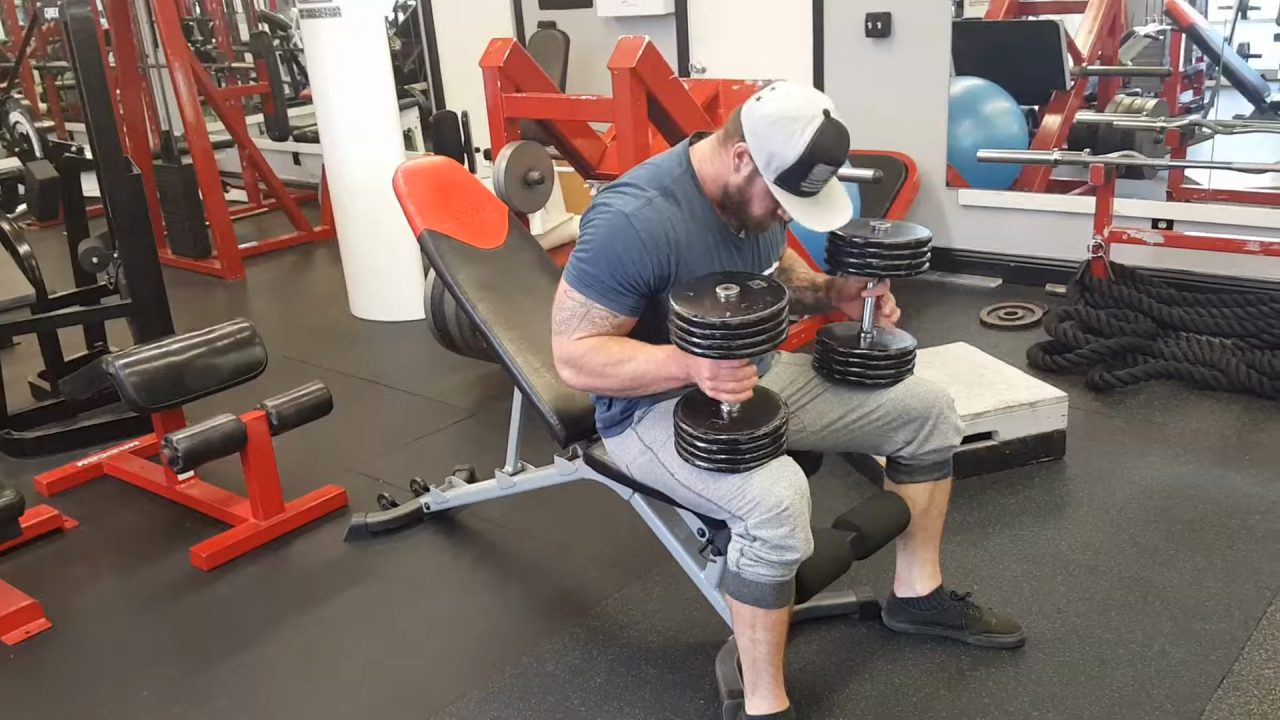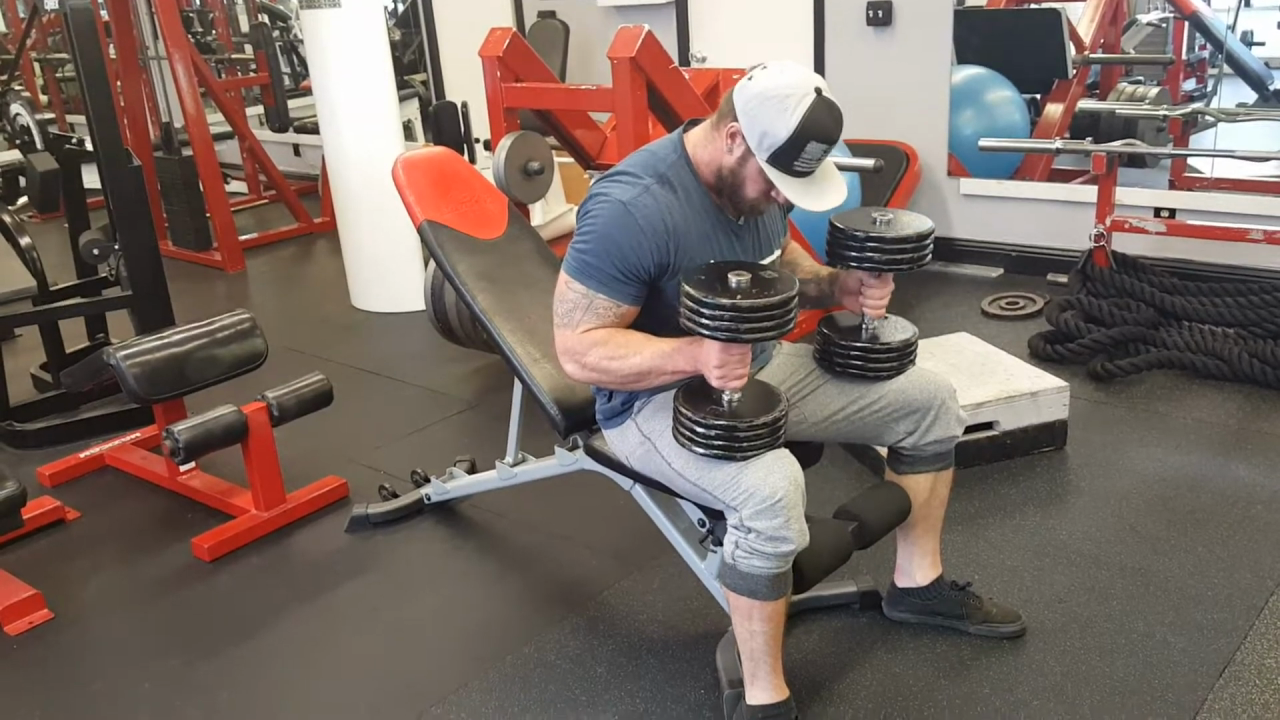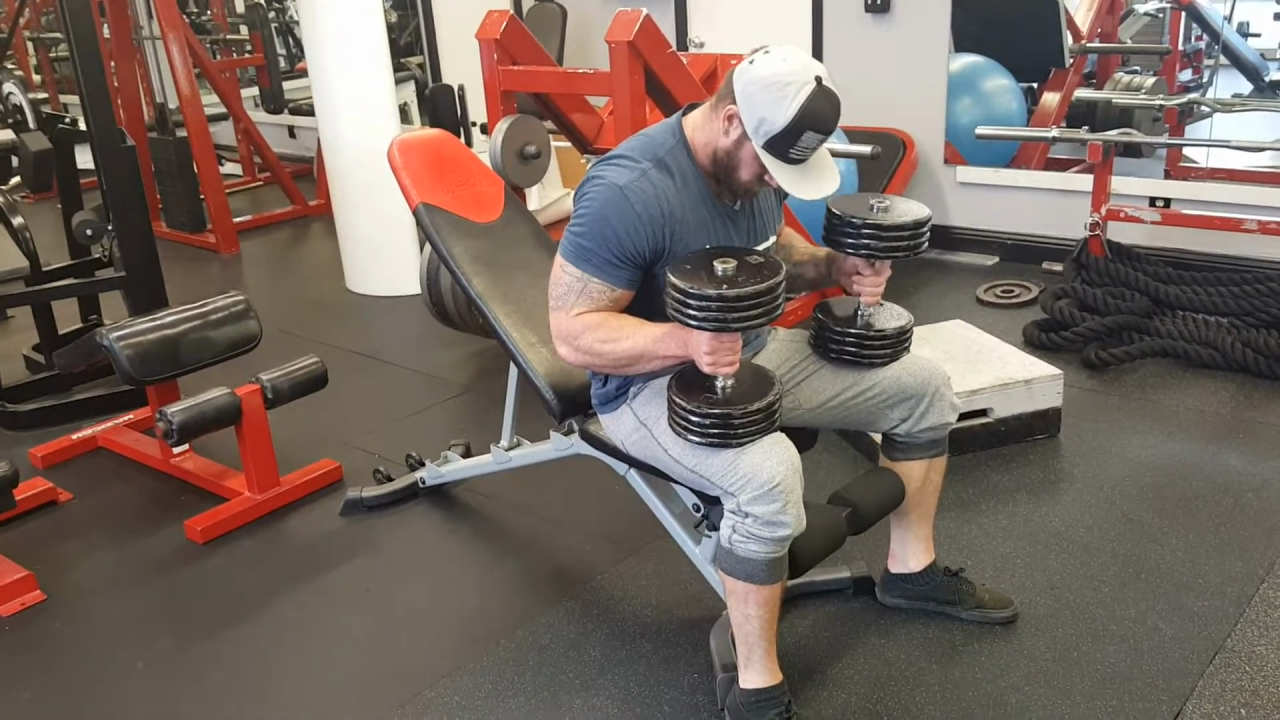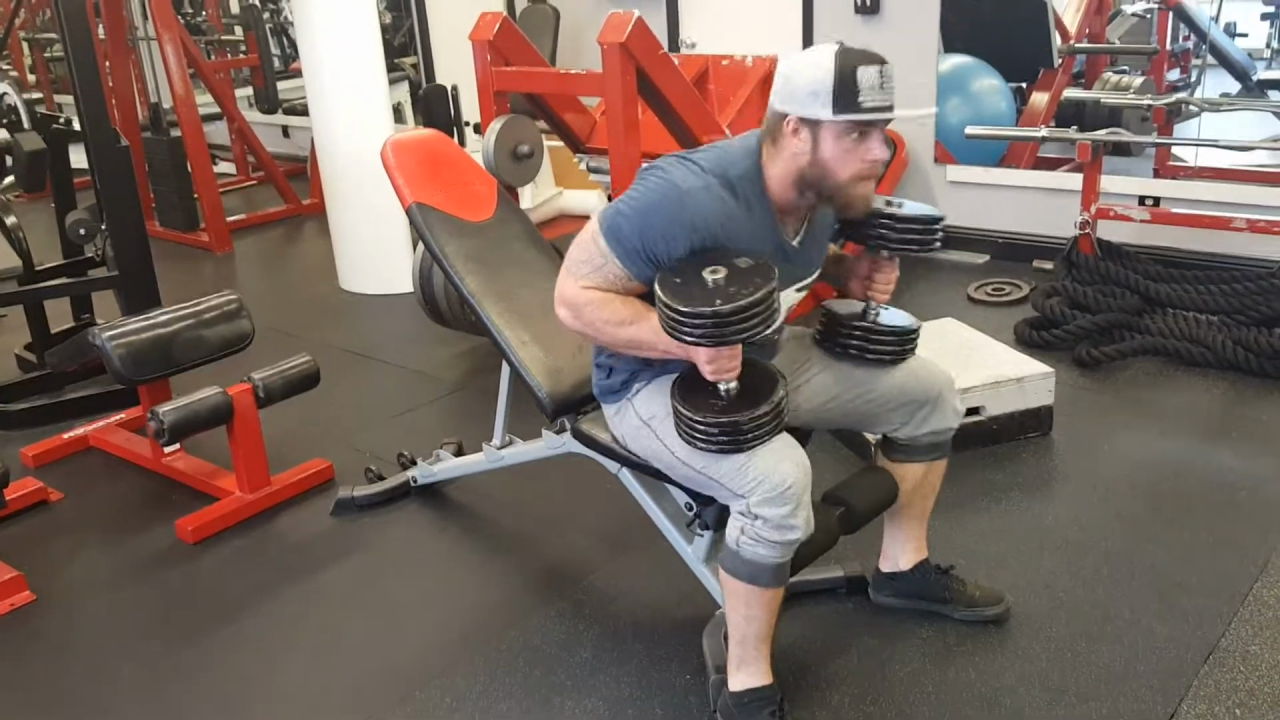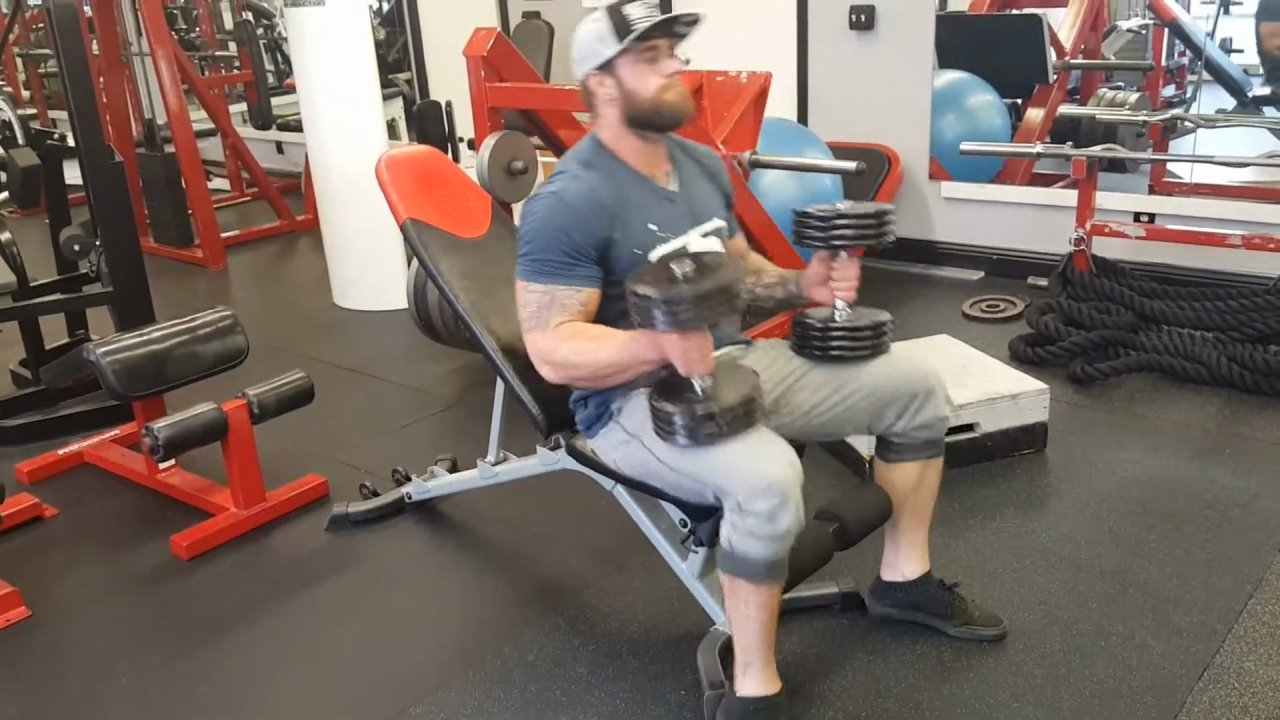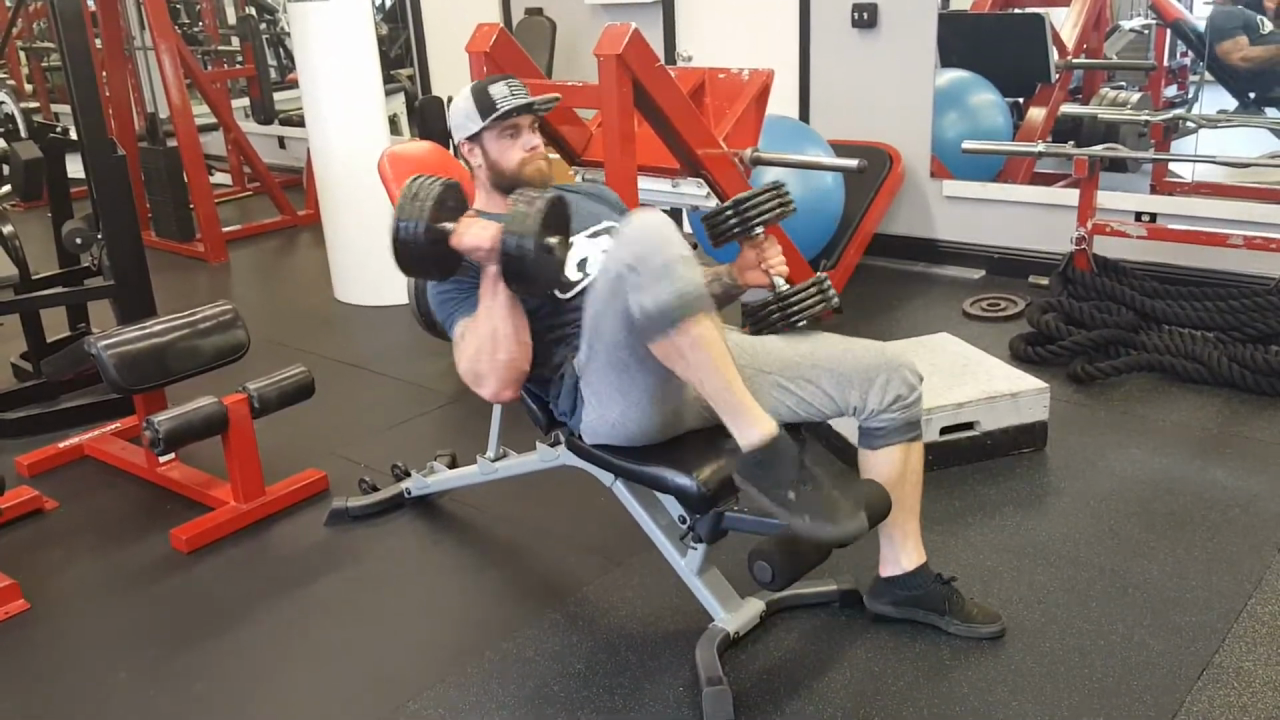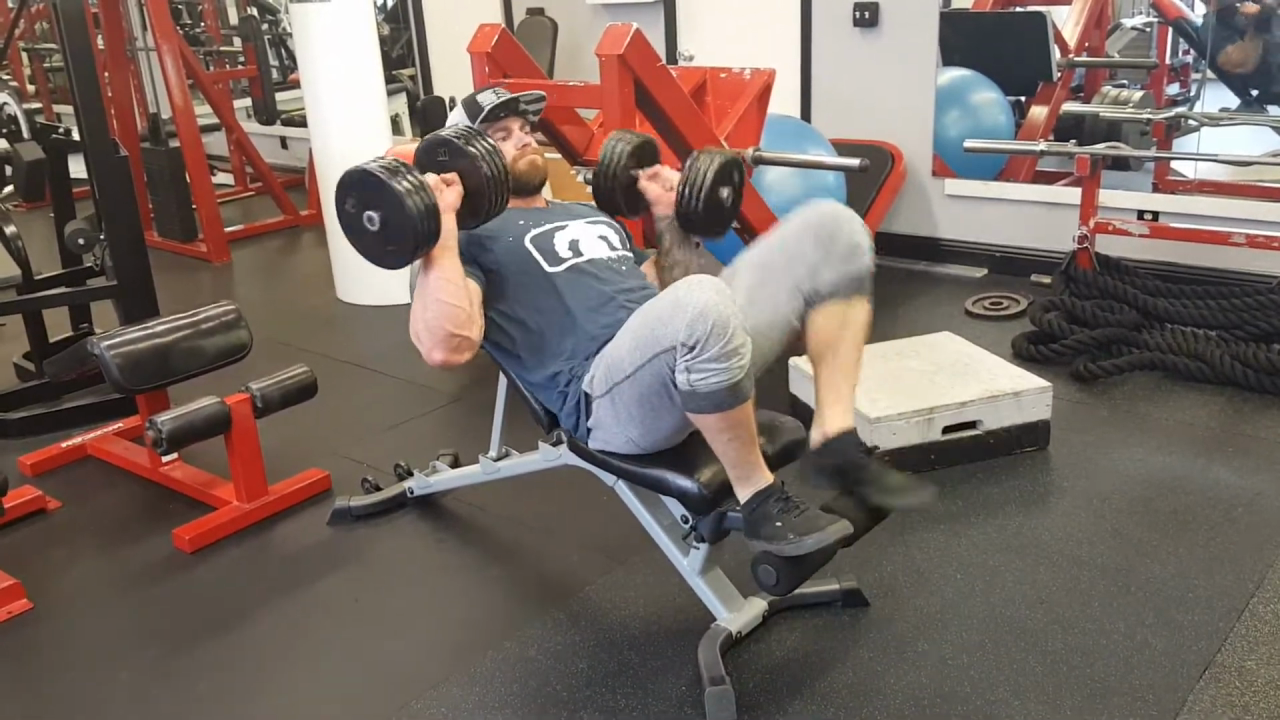
dt=0.7s
person 1, frame 1
left shoulder: (761, 190)
right shoulder: (635, 218)
right elbow: (573, 354)
left wrist: (832, 291)
right wrist: (689, 365)
left hip: (756, 375)
right hip: (656, 406)
left knee: (928, 409)
right knee: (777, 500)
left ankle: (918, 594)
person 1, frame 2
left shoulder: (762, 174)
right shoulder: (631, 207)
right elbow: (578, 349)
left wrist: (836, 286)
right wrist: (694, 354)
left hip: (758, 365)
right hip: (658, 397)
left knee: (930, 401)
right knee: (771, 490)
left ankle: (917, 583)
person 1, frame 3
left shoulder: (754, 158)
right shoulder: (628, 190)
right elbow: (573, 333)
left wrist: (833, 266)
right wrist: (684, 340)
left hip: (755, 351)
right hip: (654, 382)
left knee: (924, 388)
right knee: (769, 476)
left ankle: (911, 569)
person 1, frame 4
left shoulder: (822, 189)
right shoulder: (689, 198)
right elbow: (577, 296)
left wrist: (845, 273)
right wrist: (687, 344)
right hip: (658, 381)
left knee: (931, 395)
right knee: (777, 481)
left ankle: (902, 570)
person 1, frame 5
left shoulder: (697, 162)
right shoulder: (570, 201)
right elbow: (552, 350)
left wrist: (801, 286)
right wrist: (658, 347)
left hip: (735, 361)
right hip: (635, 399)
left knee: (919, 392)
right knee: (767, 478)
left ankle: (904, 580)
person 1, frame 6
left shoulder: (593, 199)
right shoulder: (464, 267)
right elbow: (498, 382)
left wrist: (734, 276)
right wrist: (493, 267)
left hip: (702, 370)
right hip: (611, 395)
left knee: (888, 374)
right knee: (647, 231)
left ankle: (904, 577)
right ankle: (763, 448)
person 1, frame 7
left shoulder: (590, 216)
right shoulder: (474, 241)
right elbow: (447, 347)
left wrist: (668, 219)
right wrist: (440, 225)
left hip: (695, 350)
right hip: (609, 403)
left knee: (830, 227)
right knee: (701, 306)
left ankle: (836, 441)
right ankle: (760, 497)
